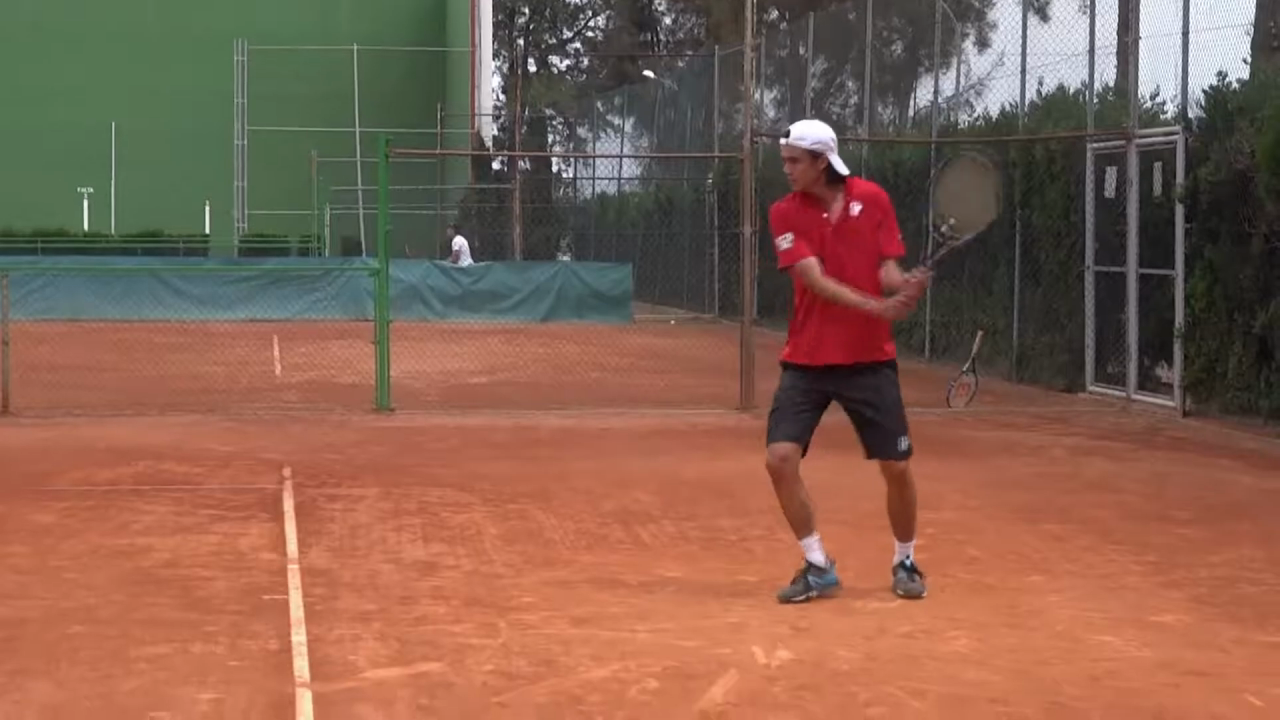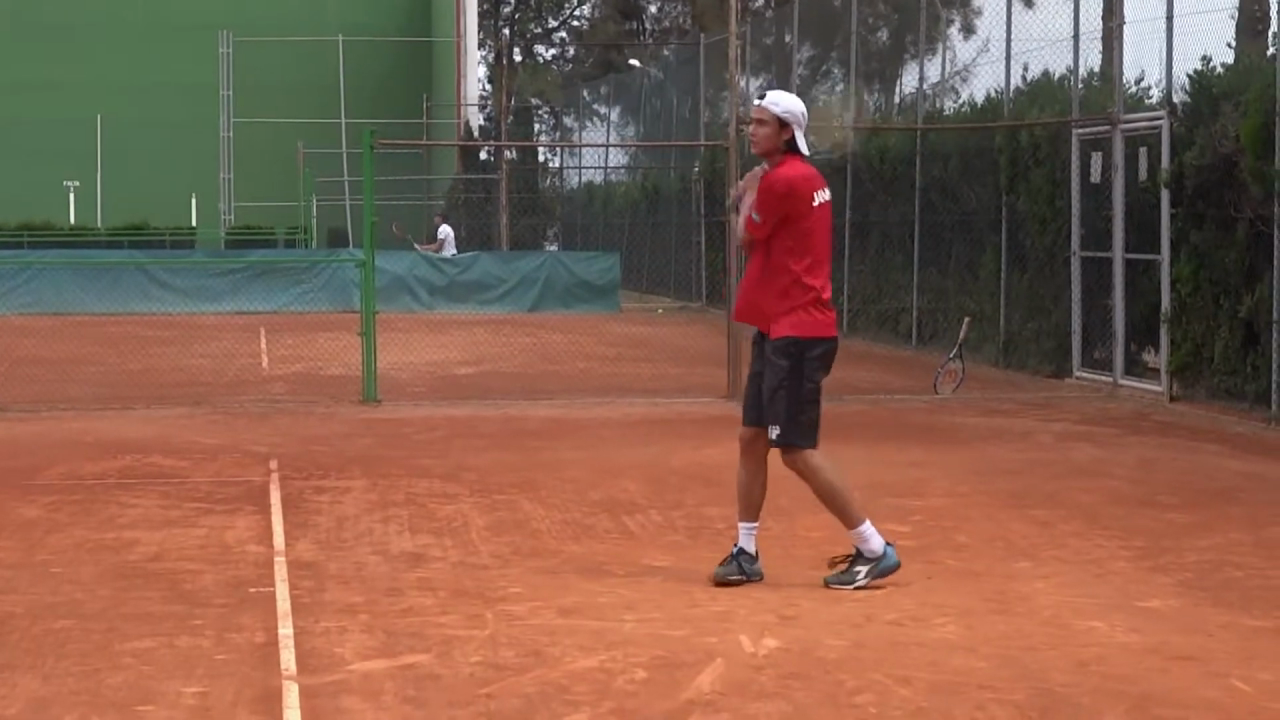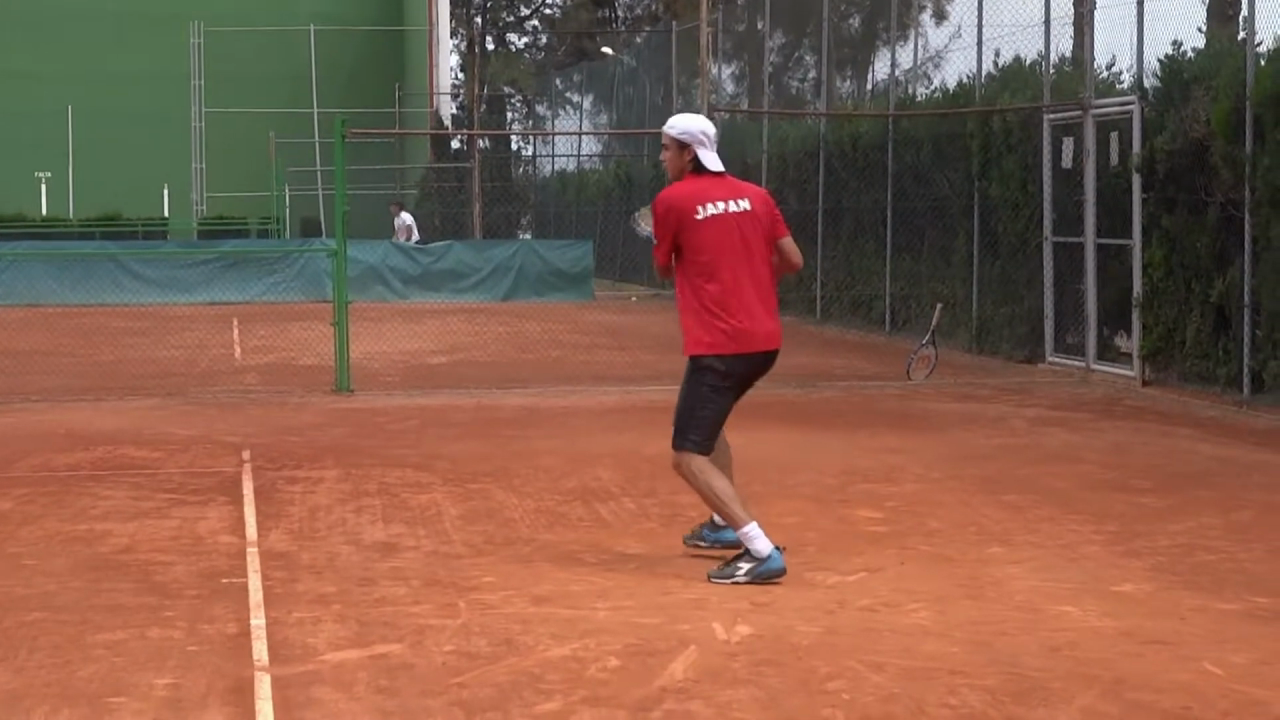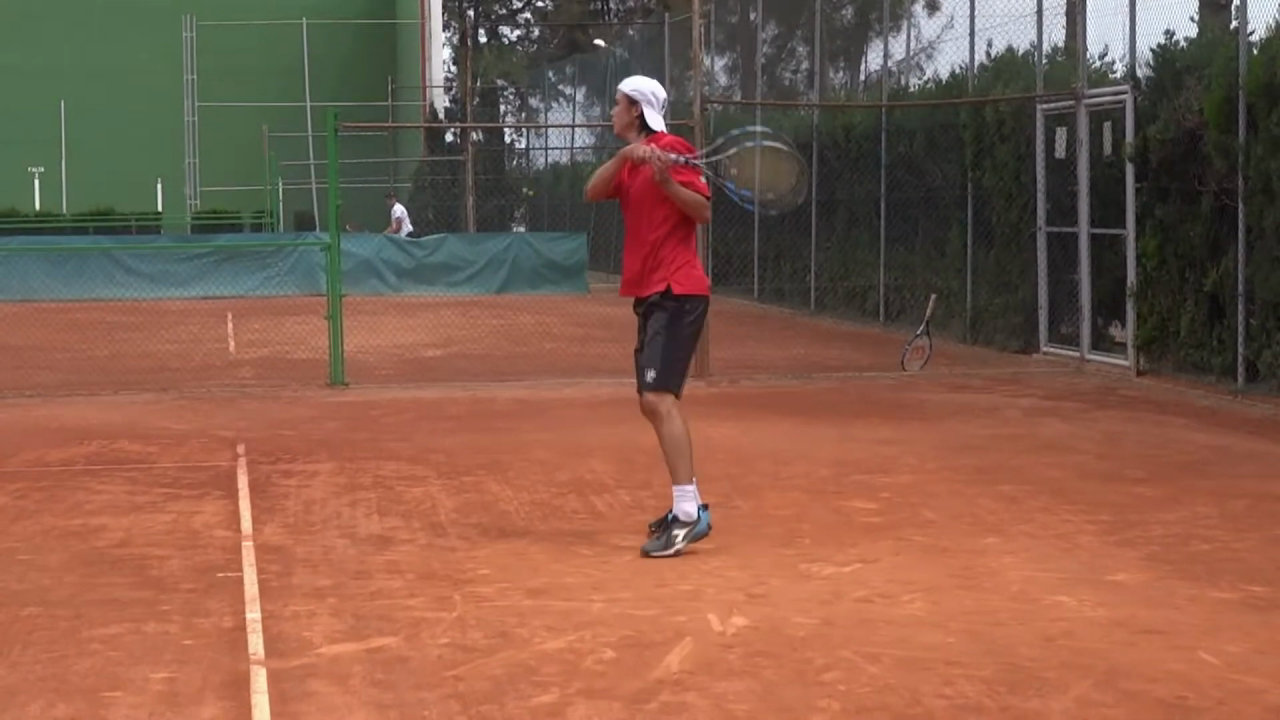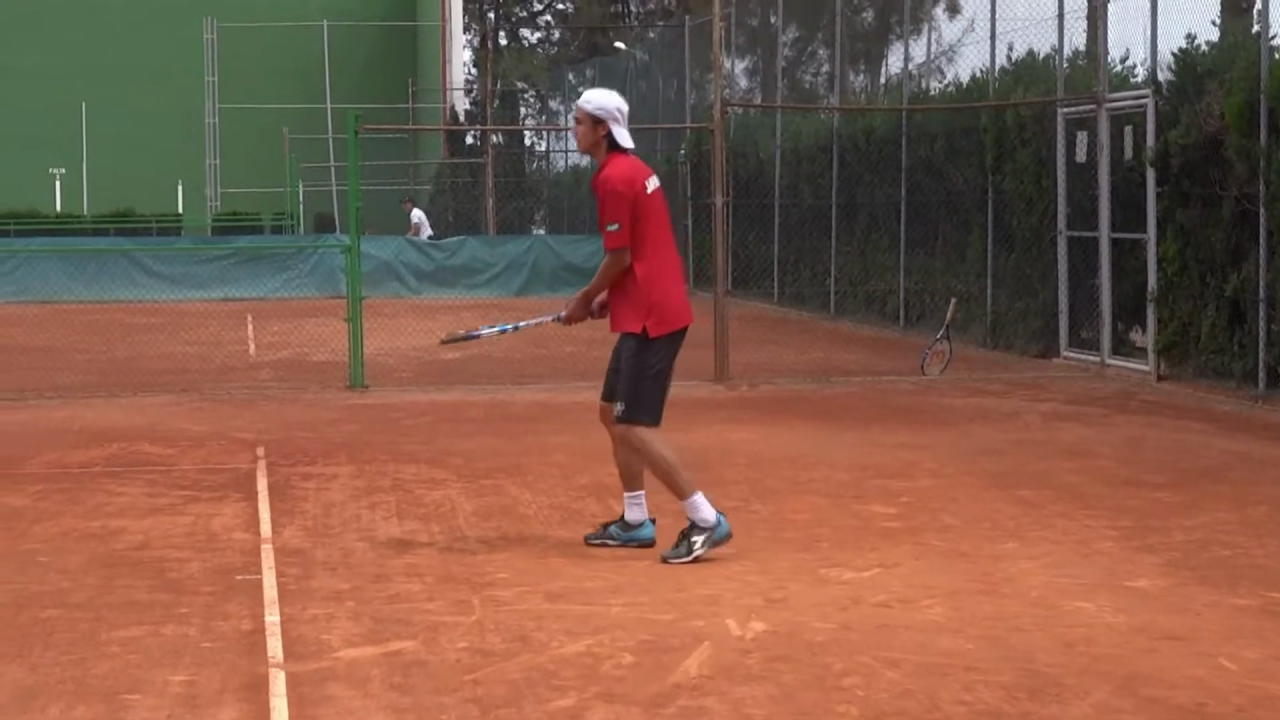
dt=1s
person 1, frame 1
left shoulder: (871, 198)
right shoulder: (785, 213)
left elbow: (888, 267)
right elbow: (815, 280)
left wrist: (906, 288)
right wrist: (875, 307)
left hip: (869, 360)
right hip: (807, 360)
left knee: (897, 469)
right knee: (779, 459)
left ankle: (905, 561)
right ankle: (818, 565)
person 1, frame 2
left shoulder: (784, 179)
right shoulder: (800, 176)
left elbow: (746, 238)
left wrist: (746, 194)
right wrist: (755, 189)
left hip: (797, 333)
right hip: (779, 332)
left knee: (797, 453)
right knee: (752, 442)
left ankle: (875, 550)
right ankle: (746, 553)
person 1, frame 3
left shoulder: (671, 200)
right shoulder: (755, 195)
left elbow: (663, 267)
right elbow: (793, 262)
left hip: (718, 345)
right hip: (764, 341)
left knee: (688, 457)
right knee: (706, 427)
left ankle: (762, 551)
right ankle: (723, 524)
person 1, frame 4
left shoulder: (674, 149)
right shoulder: (622, 162)
left elbow: (703, 213)
right elbow: (594, 193)
left wrist: (668, 181)
right wrist: (628, 152)
left hip: (678, 292)
right hip: (648, 294)
left knee: (659, 399)
right knee: (650, 403)
left ankle: (686, 517)
right ankle: (691, 505)
person 1, frame 5
left shoulder: (612, 178)
right shoulder: (635, 170)
left elbow: (618, 258)
left wrist: (584, 299)
right wrist: (608, 298)
left hip: (648, 319)
right hip: (655, 312)
left knee: (634, 427)
right knee: (619, 416)
left ankle: (706, 519)
right ankle: (635, 521)
